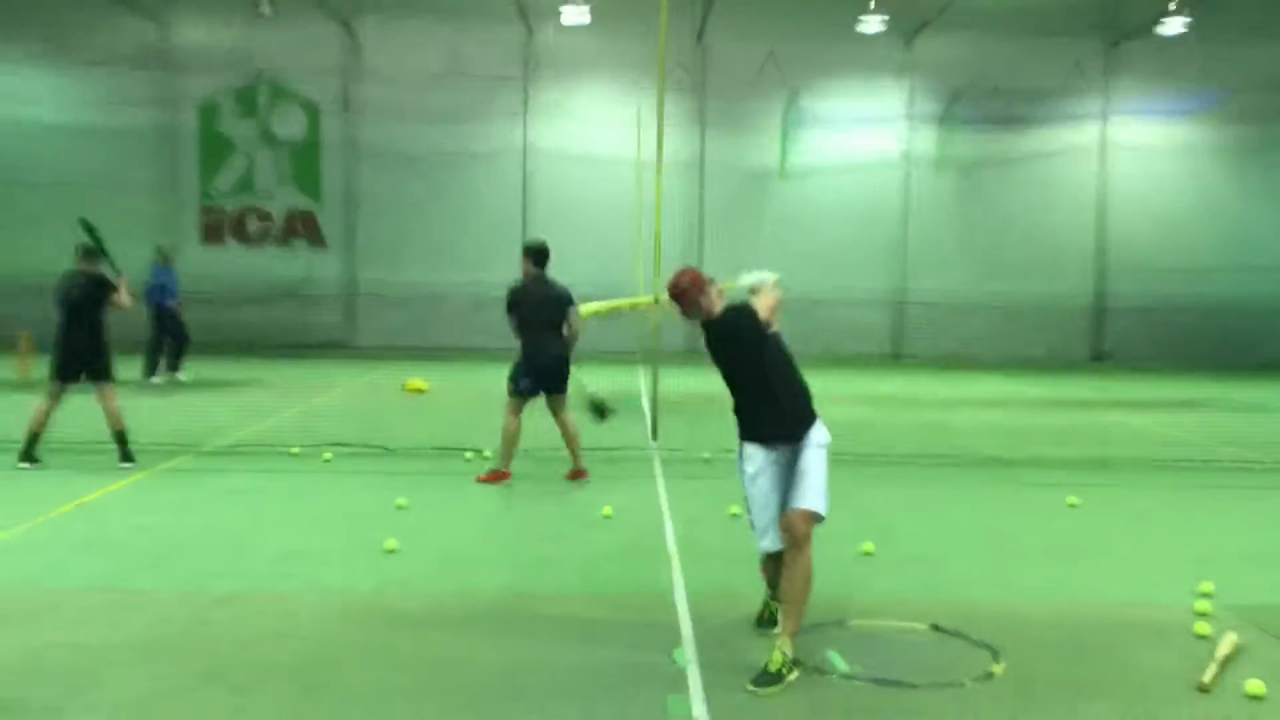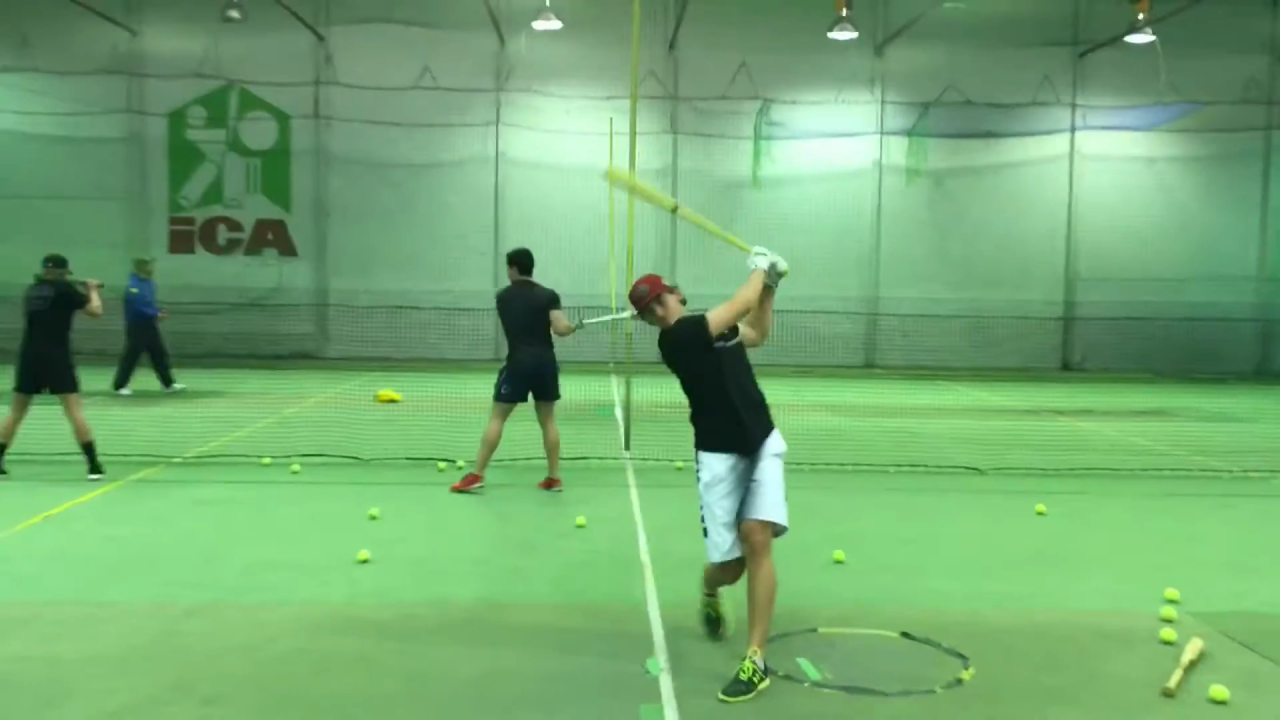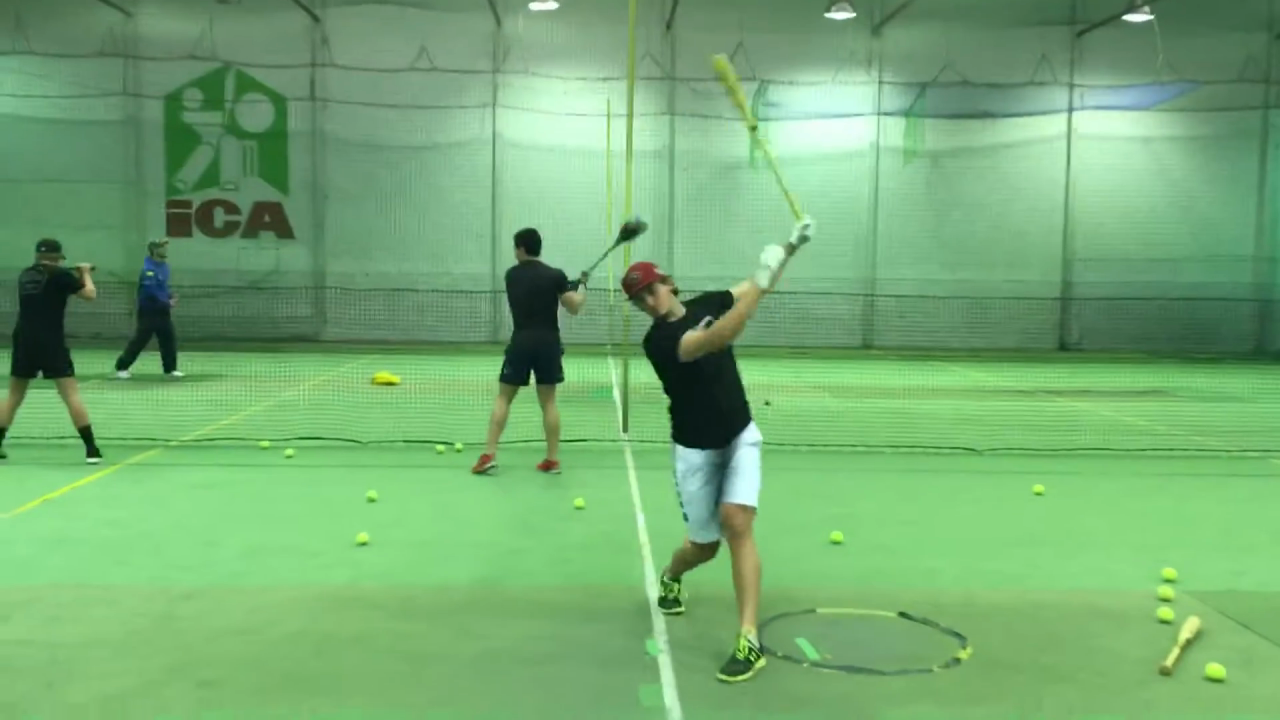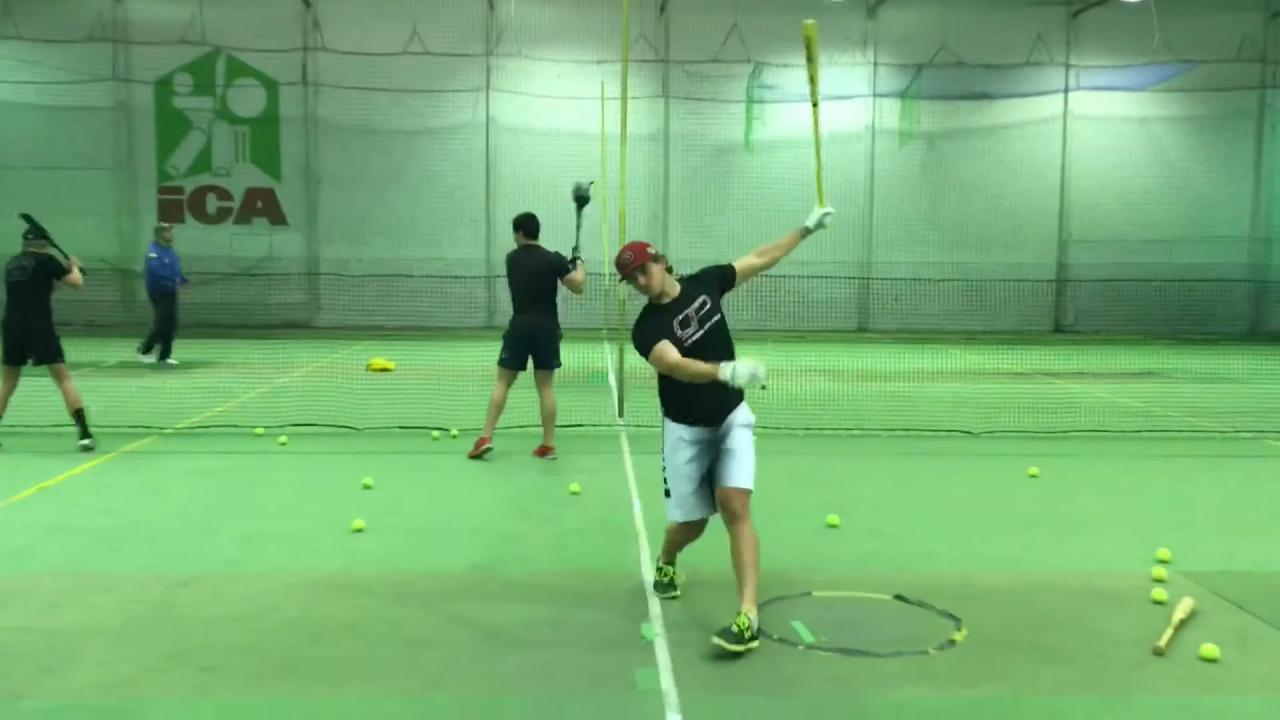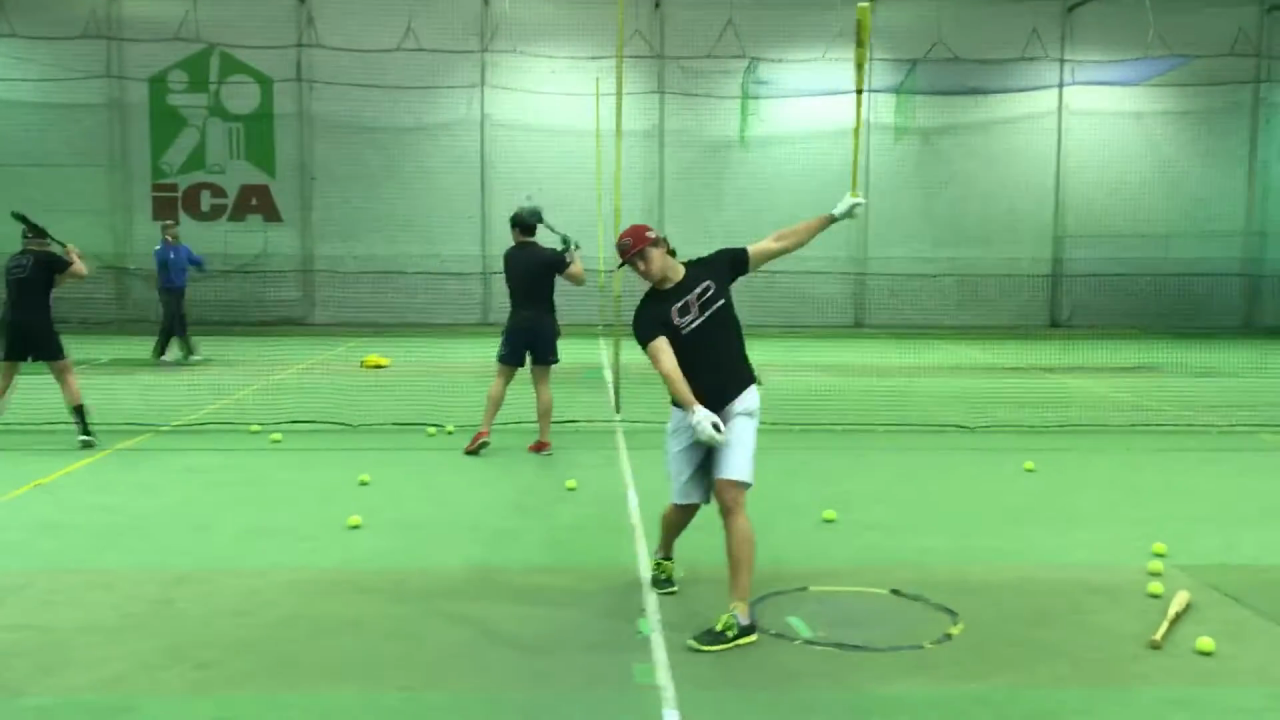
dt=0.2s
person 1, frame 1
left shoulder: (741, 320)
right shoulder: (723, 326)
right elbow: (767, 303)
left wrist: (762, 291)
right wrist: (764, 286)
left hip: (807, 433)
right hip: (762, 447)
left knee: (798, 528)
right knee: (774, 548)
left ankle: (786, 650)
right ankle: (774, 596)
person 1, frame 2
left shoulder: (710, 326)
right shoulder: (674, 338)
left elbow: (758, 335)
right elbow: (743, 305)
left wrist: (771, 283)
right wrist: (758, 269)
left hip: (763, 442)
right hip: (718, 457)
left knee: (757, 542)
right knee: (728, 561)
left ankle: (756, 660)
right ankle: (712, 594)
person 1, frame 3
left shoulder: (705, 305)
right shoulder: (656, 340)
left elbow: (755, 287)
right elbow: (715, 341)
left wrist: (792, 246)
right wrist: (758, 286)
left hip: (739, 436)
right hip: (694, 449)
left knee: (737, 524)
right knee: (705, 544)
left ankle: (749, 639)
right ankle: (670, 578)
person 1, frame 4
left shoulder: (706, 282)
right shoulder: (647, 327)
left elbow: (760, 259)
right elbow: (675, 367)
left wrist: (807, 227)
right wrist: (724, 371)
left hip: (731, 417)
right hip: (686, 425)
left knee: (735, 507)
right knee: (692, 519)
left ankle: (748, 618)
right ankle: (665, 563)
person 1, frame 5
left shoulder: (715, 267)
right shoulder: (648, 313)
left elbow: (778, 244)
right elbow: (667, 367)
left wrist: (835, 215)
right wrist: (694, 412)
left hip: (737, 402)
right hip: (692, 413)
left knee: (729, 499)
right knee: (685, 504)
left ankle: (740, 617)
right ankle: (663, 556)
person 2, frame 1
left shoulder: (516, 292)
right shoulder: (561, 293)
left elbow: (516, 327)
right elbow: (574, 328)
left hip: (532, 356)
right hip: (558, 356)
left knee: (513, 411)
right knee: (560, 411)
left ankle: (502, 469)
right ankle: (579, 467)
person 2, frame 2
left shoulder: (503, 297)
right shoulder: (548, 295)
right elbow: (559, 328)
right wrist: (571, 326)
left hip: (518, 362)
right hip: (545, 362)
left knee: (497, 417)
right knee: (547, 419)
left ankle: (476, 474)
right ankle: (553, 477)
person 2, frame 3
left shoulder: (511, 275)
right shoulder: (554, 276)
right elbow: (574, 307)
left wrist: (565, 286)
right wrist: (581, 287)
left hip: (521, 343)
right hip: (549, 344)
left knee: (503, 398)
right knee: (548, 402)
left ankle: (489, 454)
right ankle: (552, 459)
person 2, frame 4
left shoulder: (512, 258)
right shoulder: (553, 259)
right elbow: (579, 287)
left wrist: (564, 264)
right wrist: (579, 265)
left hip: (519, 327)
right hip: (547, 328)
left knee: (502, 382)
right knee: (545, 387)
left ankle: (486, 437)
right ankle: (548, 445)
person 2, frame 5
left shoulder: (510, 255)
right shoulder: (550, 256)
right elbow: (579, 279)
left wrist: (561, 254)
right wrist: (572, 254)
left hip: (517, 323)
right hip: (544, 325)
left knee: (501, 378)
right knee: (542, 383)
left ankle: (484, 432)
right ankle: (544, 441)
person 3, frame 1
left shoulder: (66, 279)
right shoulder: (97, 279)
right elbow: (123, 303)
left wrist: (111, 289)
right wrist: (121, 287)
left hip: (67, 345)
right hip: (93, 345)
left knee: (51, 399)
right knee: (109, 399)
left ankle: (28, 452)
right ankle: (124, 453)
person 3, frame 2
left shoulder: (32, 291)
right shoulder: (66, 290)
right elbow: (96, 311)
left wrist: (82, 291)
right wrist: (92, 289)
left hip: (30, 356)
right hip: (56, 357)
right knee: (74, 410)
right ankle: (93, 465)
person 3, frame 3
left shoulder: (26, 275)
right shoulder: (59, 274)
right elbow: (91, 294)
left wrist: (74, 277)
right wrist: (85, 274)
left hip: (23, 340)
right hip: (50, 341)
right knee: (71, 394)
right ankle: (91, 449)
person 3, frame 4
right shoulder: (45, 260)
right elbow: (77, 282)
left wrist: (62, 274)
right wrist: (73, 267)
right hip: (40, 327)
right knee: (64, 380)
right ankle: (84, 432)
person 3, frame 5
right shoulder: (45, 258)
right elbow: (82, 272)
left wrist: (63, 269)
right wrist: (72, 255)
right hip: (39, 325)
right knee: (66, 375)
right ankle: (84, 429)
